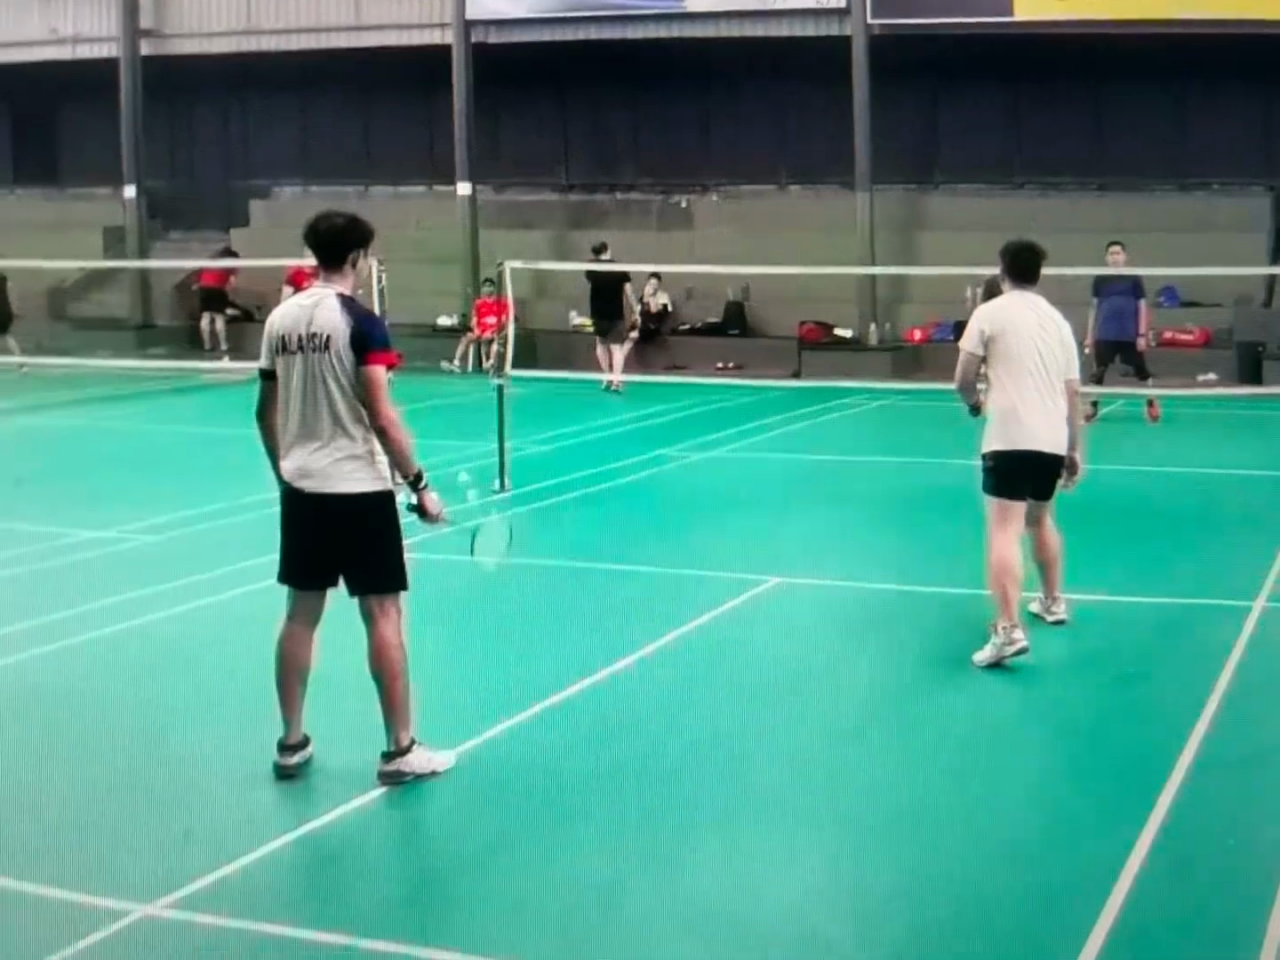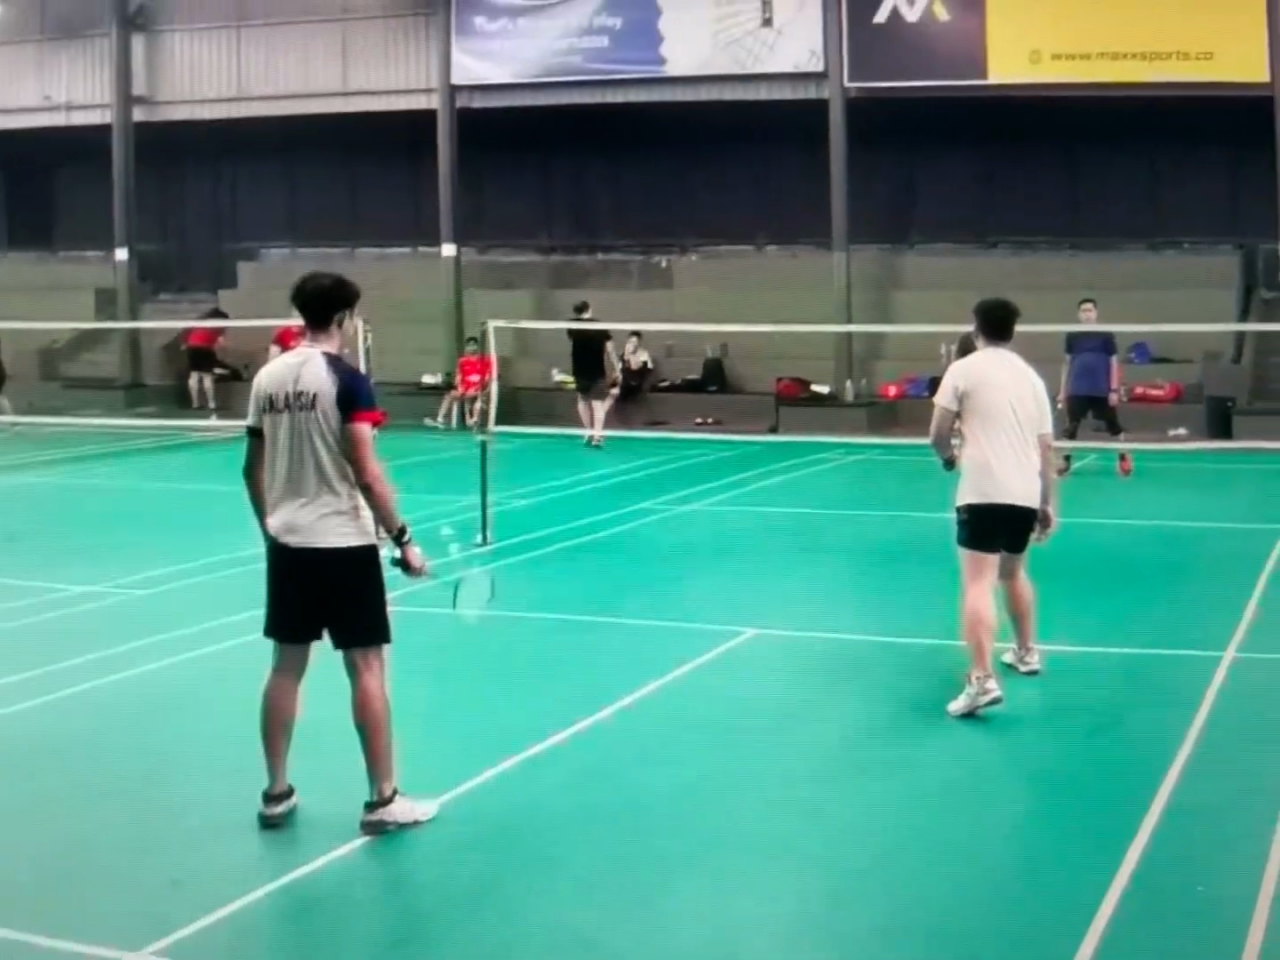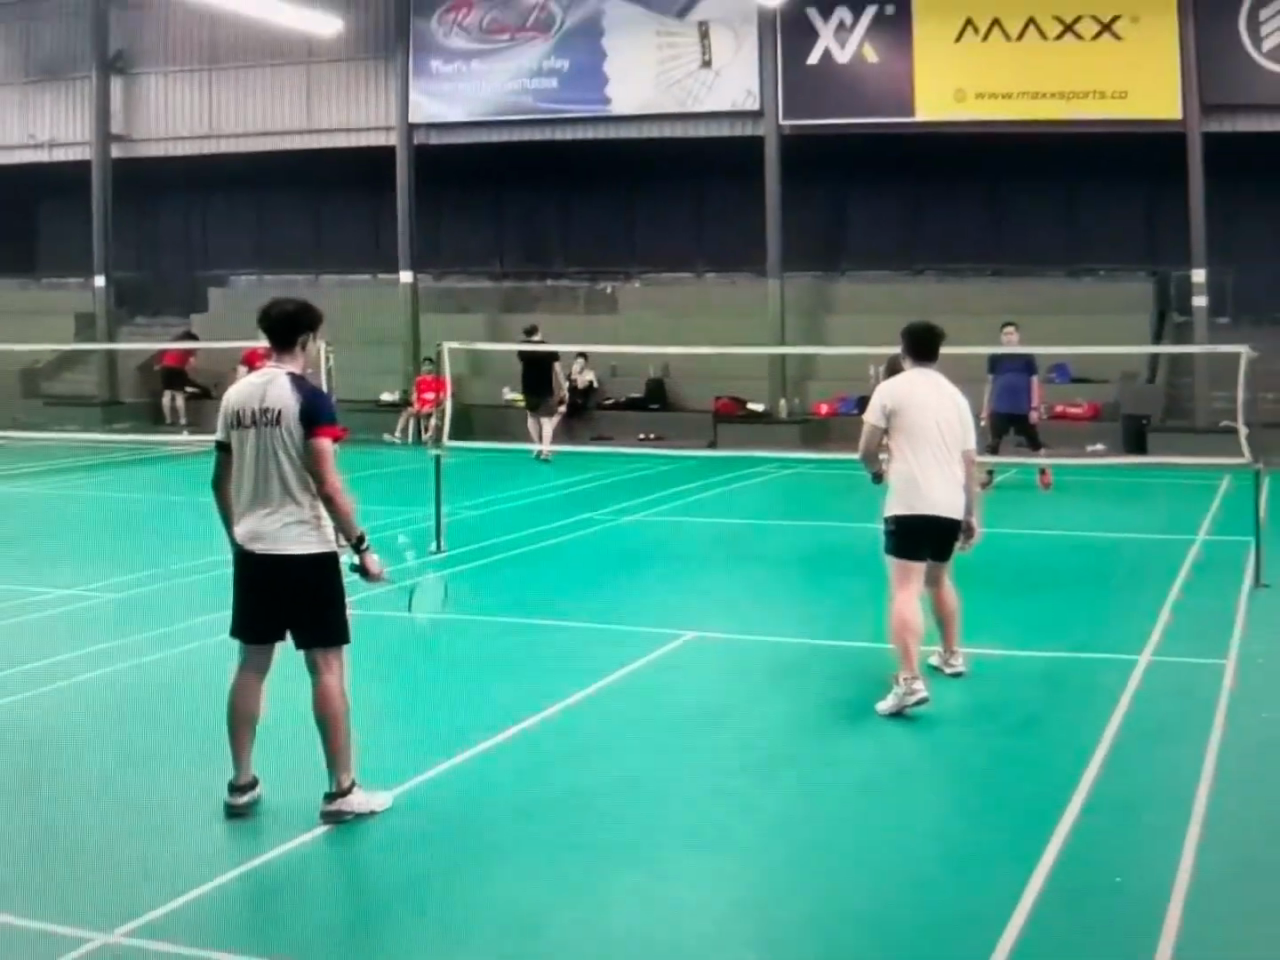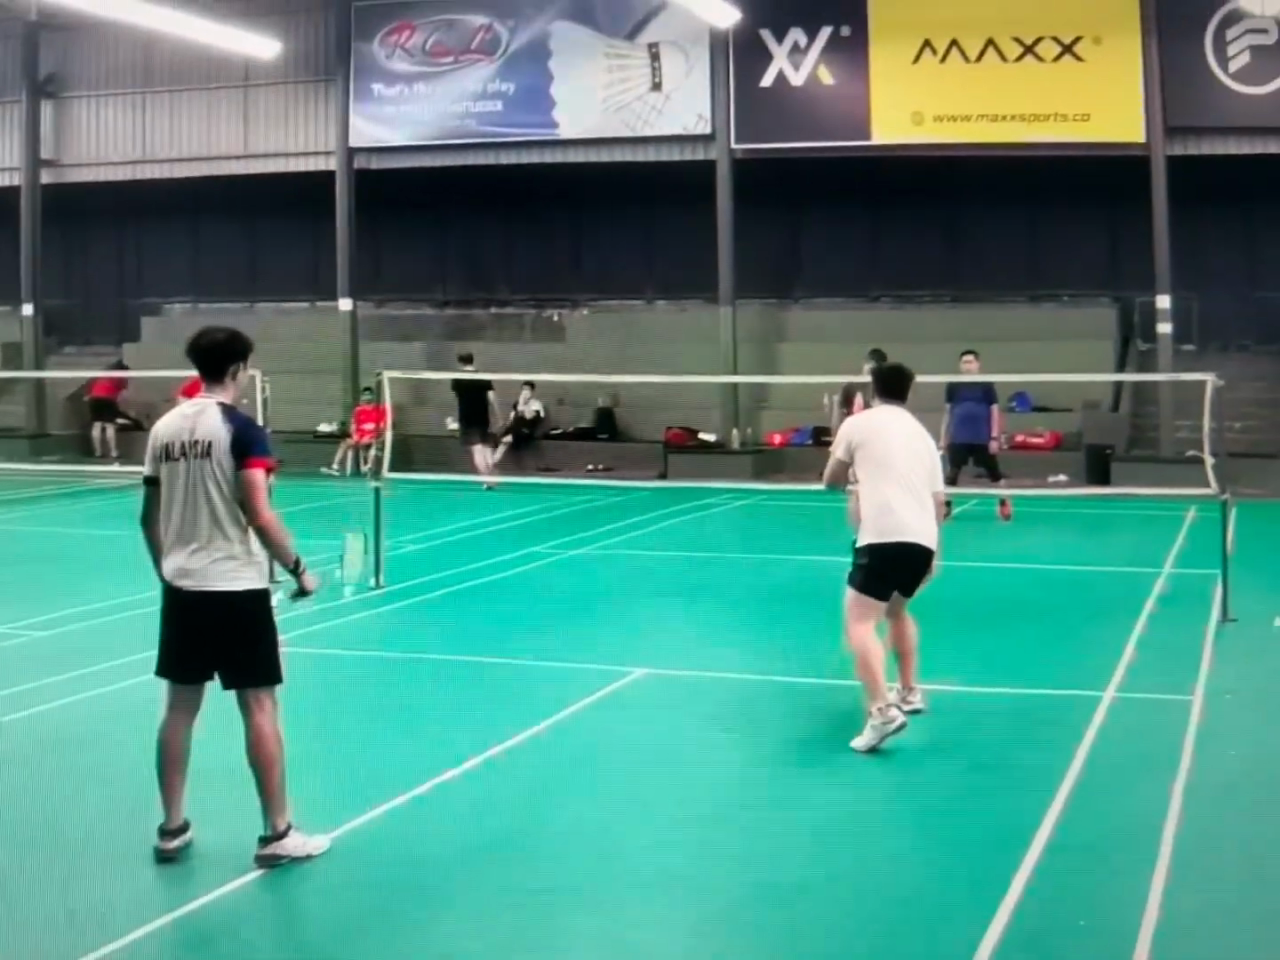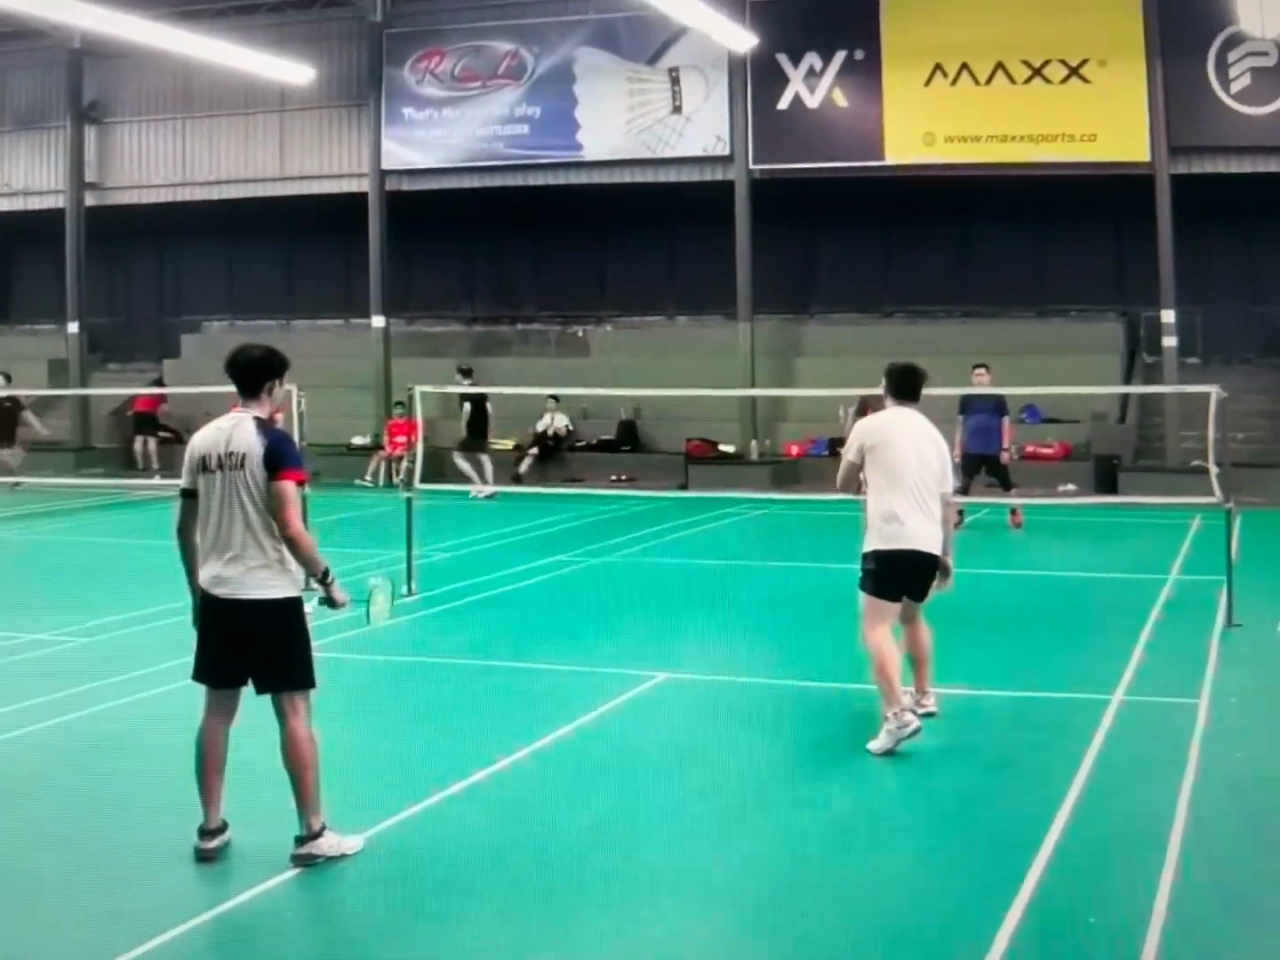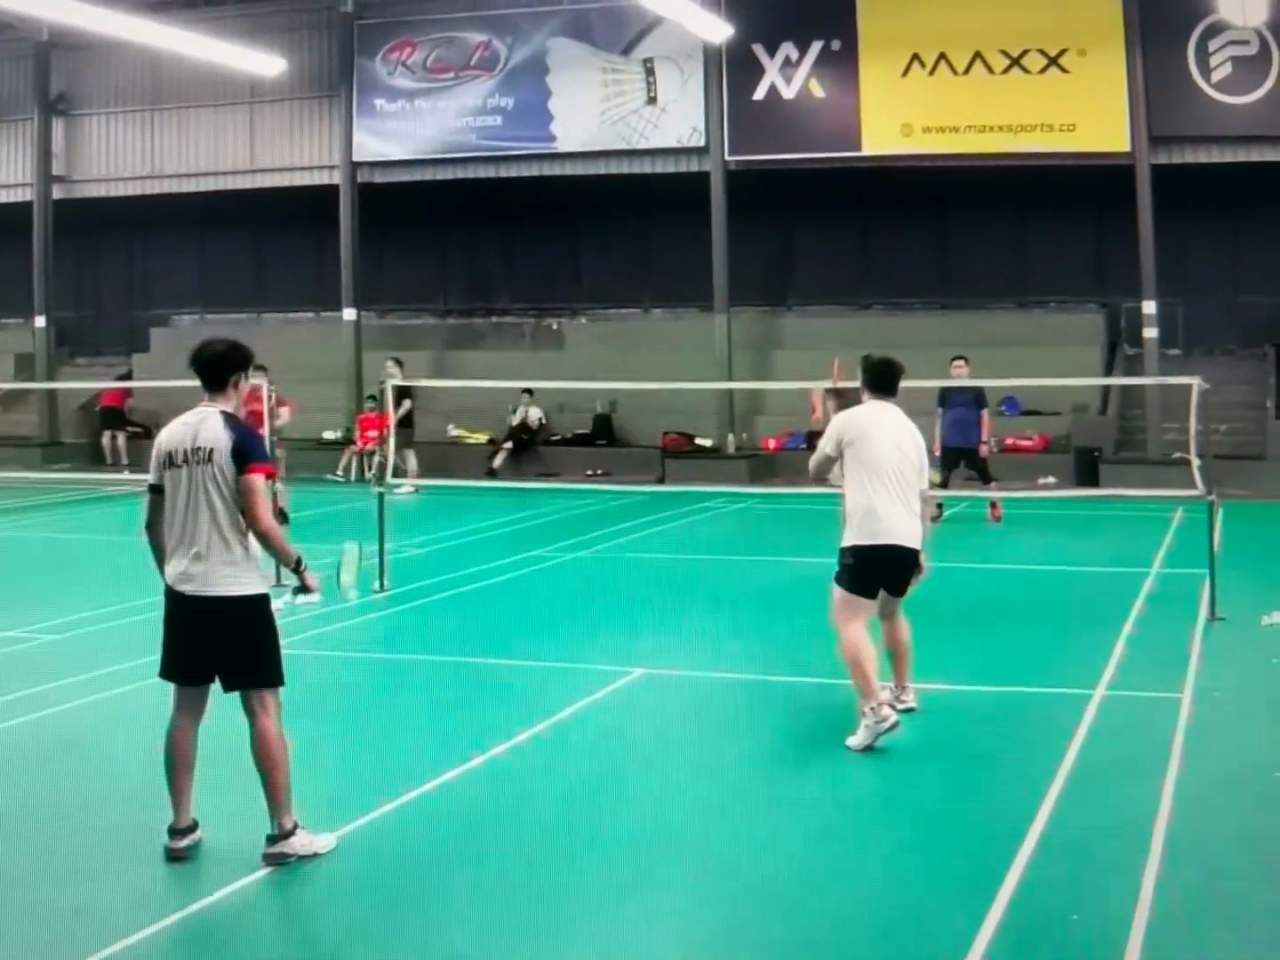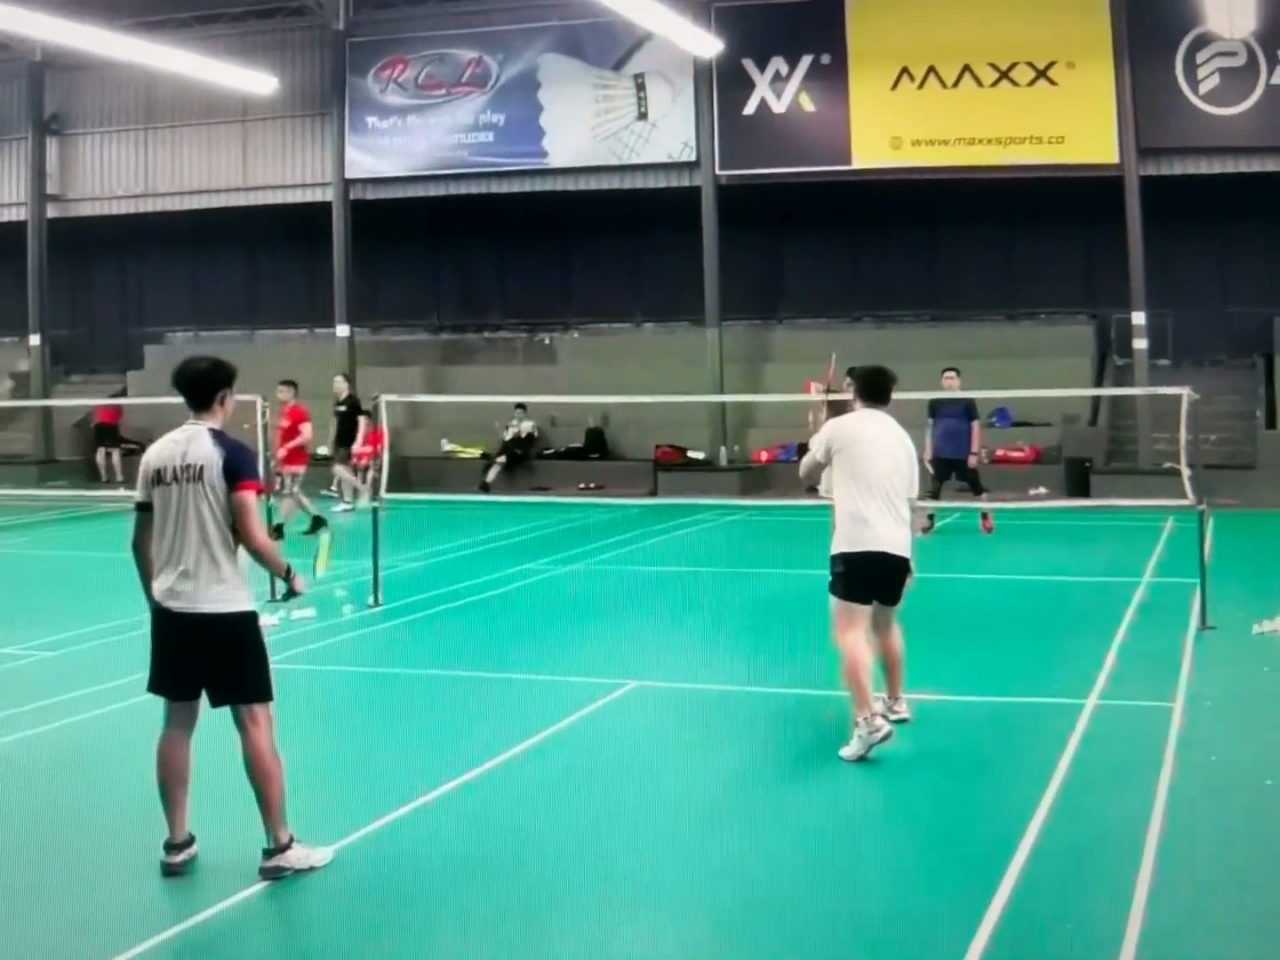
dt=0.5s
person 1, frame 1
left shoulder: (280, 318)
right shoulder: (360, 321)
left elbow: (266, 413)
right elbow: (382, 418)
right wrist: (420, 485)
left hip: (302, 487)
right hip: (358, 489)
left knee: (300, 613)
right knee: (383, 616)
left ankle: (291, 743)
right ankle: (400, 751)
person 1, frame 2
left shoulder: (267, 377)
right shoulder: (346, 379)
left elbow: (253, 470)
right elbow: (367, 475)
right wrist: (403, 540)
left hip: (288, 542)
right hip: (343, 543)
left knee: (286, 666)
right knee: (366, 668)
left ankle: (276, 793)
right ankle: (383, 800)
person 1, frame 3
left shoulder: (235, 395)
right shoulder: (308, 398)
left elbow: (221, 482)
right elbow: (328, 487)
right wrist: (362, 548)
left hip: (253, 550)
right hip: (305, 551)
left knee: (251, 665)
right knee: (327, 666)
left ankle: (241, 784)
right ankle: (342, 791)
person 1, frame 4
left shoulder: (164, 427)
right shoulder: (240, 428)
left elbow: (149, 518)
right elbow: (260, 519)
right wrist: (299, 570)
left hip: (182, 586)
right hip: (236, 588)
left knee: (180, 707)
right knee: (259, 709)
left ankle: (171, 828)
right ankle: (277, 834)
person 1, frame 5
left shoulder: (201, 441)
right shoulder: (274, 442)
left elbow: (185, 530)
right elbow: (291, 530)
left wrist: (198, 592)
right wrist: (328, 581)
left hip: (218, 595)
right hip: (270, 596)
left knee: (218, 711)
right knee: (294, 712)
left ankle: (211, 829)
right ankle: (313, 834)
person 1, frame 6
left shoulder: (168, 435)
right shoulder: (241, 435)
left elbow: (153, 524)
right elbow: (261, 522)
right wrist: (300, 568)
left hip: (184, 592)
right hip: (237, 594)
left knee: (186, 709)
right knee: (263, 710)
left ankle: (181, 828)
right ankle: (284, 833)
person 1, frame 7
left shoulder: (154, 454)
right shoulder: (231, 453)
left elbow: (140, 543)
right elbow: (253, 538)
right wrist: (288, 575)
left hip: (171, 609)
right hip: (225, 610)
left knee: (177, 724)
right knee: (255, 723)
left ankle: (177, 843)
right ankle: (280, 847)
person 2, frame 1
left shoulder: (989, 312)
right shoulder: (1057, 319)
left elbow: (962, 380)
right elbow: (1073, 392)
left wrist: (975, 402)
right wrist: (1074, 449)
left hip: (1009, 440)
right hip: (1052, 441)
left knee: (1004, 531)
right knee: (1040, 519)
left ankle: (1009, 630)
right ankle: (1053, 602)
person 2, frame 2
left shoulder: (964, 369)
right shoulder: (1031, 375)
left elbow: (937, 435)
right elbow: (1045, 446)
left wrist: (950, 457)
right wrist: (1047, 502)
left hip: (983, 493)
right hip: (1025, 494)
left knee: (978, 583)
right knee: (1014, 571)
left ankle: (982, 681)
right ankle: (1026, 652)
person 2, frame 3
left shoulder: (892, 388)
right shoulder: (955, 395)
left elbow: (866, 451)
right elbow: (969, 461)
left wrist: (878, 471)
right wrist: (970, 514)
left hip: (910, 505)
right hip: (950, 506)
left knee: (905, 590)
right knee: (938, 577)
left ankle: (909, 681)
right ankle: (951, 655)
person 2, frame 4
left shoulder: (858, 423)
right shoulder: (922, 433)
left elbow: (831, 481)
right elbow: (938, 500)
left wrist: (854, 473)
right wrist: (930, 553)
left hip: (884, 537)
right hip: (922, 539)
left knee: (859, 623)
right knee: (897, 610)
left ankle: (882, 711)
right ankle: (909, 692)
person 2, frame 5
left shoulder: (869, 426)
right shoulder: (934, 435)
left elbow: (844, 484)
right elbow: (946, 501)
right wrist: (946, 554)
left hip: (888, 543)
right hip: (927, 545)
left knee: (877, 627)
right knee: (912, 616)
left ankle: (898, 716)
right ankle: (923, 696)
person 2, frame 6
left shoulder: (848, 419)
right shoulder: (911, 429)
left elbow: (816, 472)
left wrist: (836, 458)
right wrist: (921, 552)
left hip: (868, 538)
right hip: (907, 540)
left knee: (850, 623)
right knee: (891, 612)
left ankle: (875, 710)
right ankle: (903, 691)
person 2, frame 7
left shoulder: (838, 427)
right shoulder: (902, 437)
left elbow: (806, 474)
left wrist: (819, 446)
right wrist: (908, 558)
left hip: (857, 546)
right hip: (896, 548)
left knee: (849, 633)
right knee: (885, 624)
left ankle: (869, 721)
right ankle: (895, 702)
